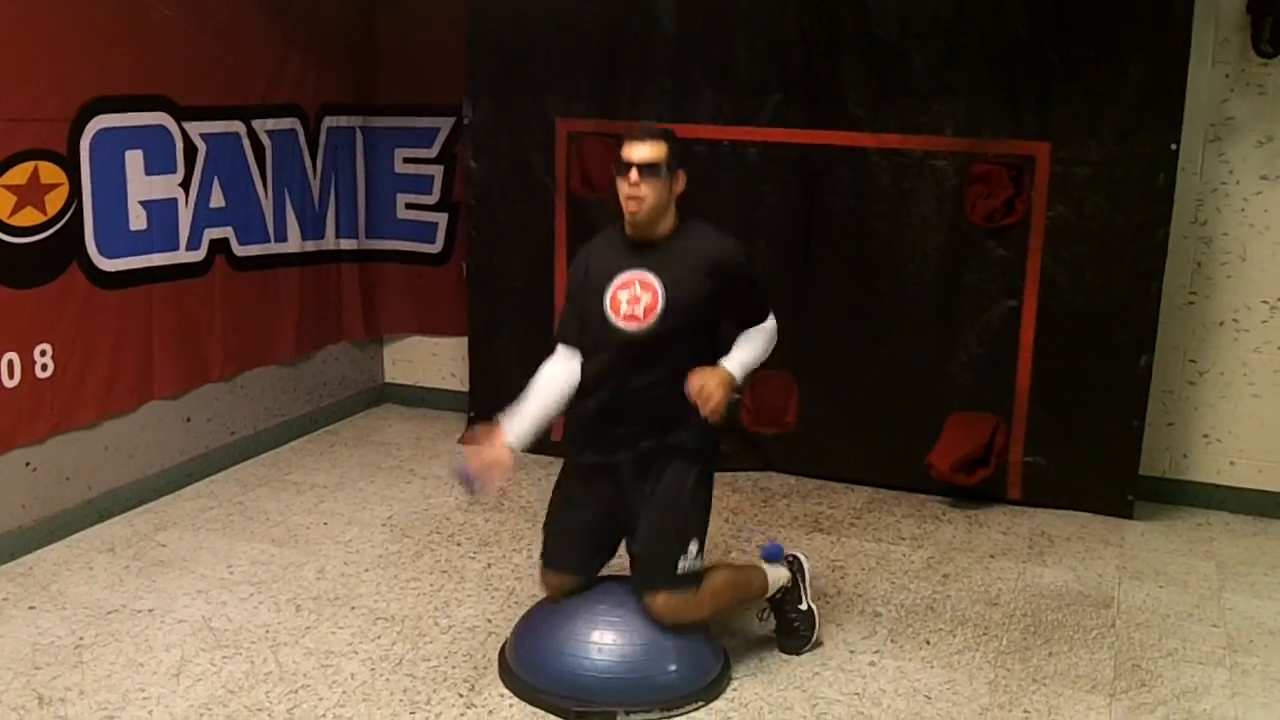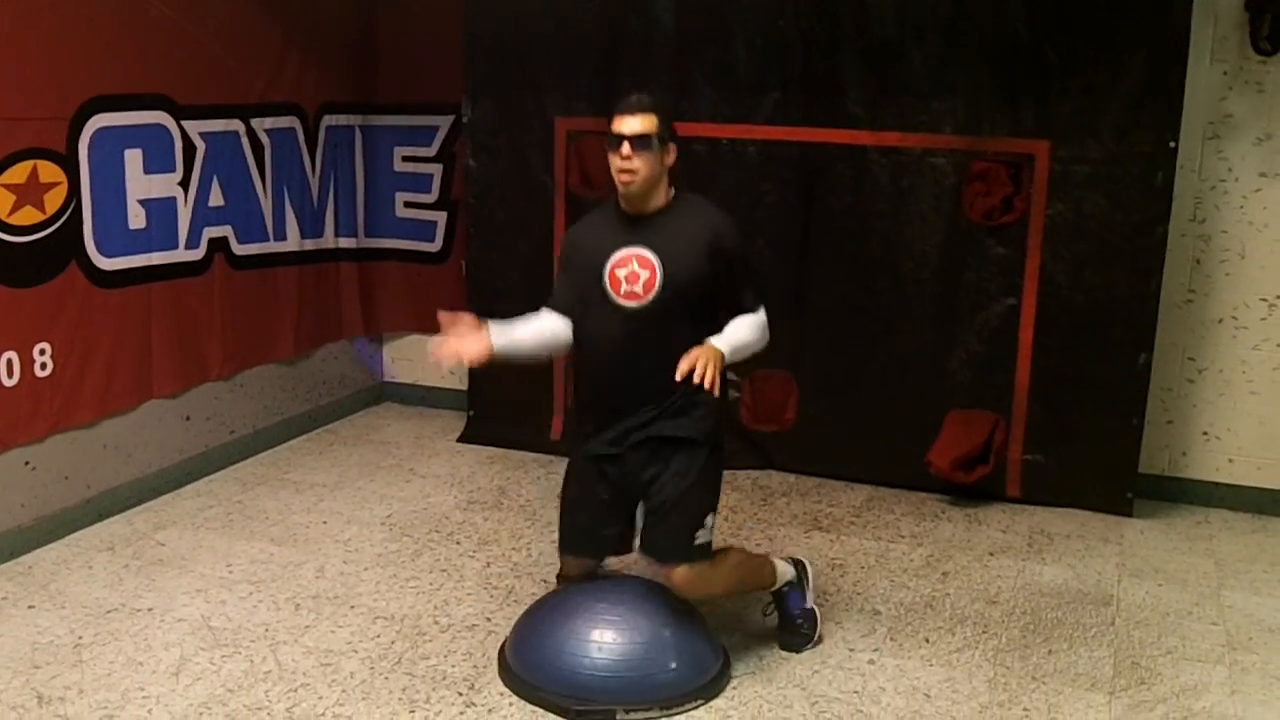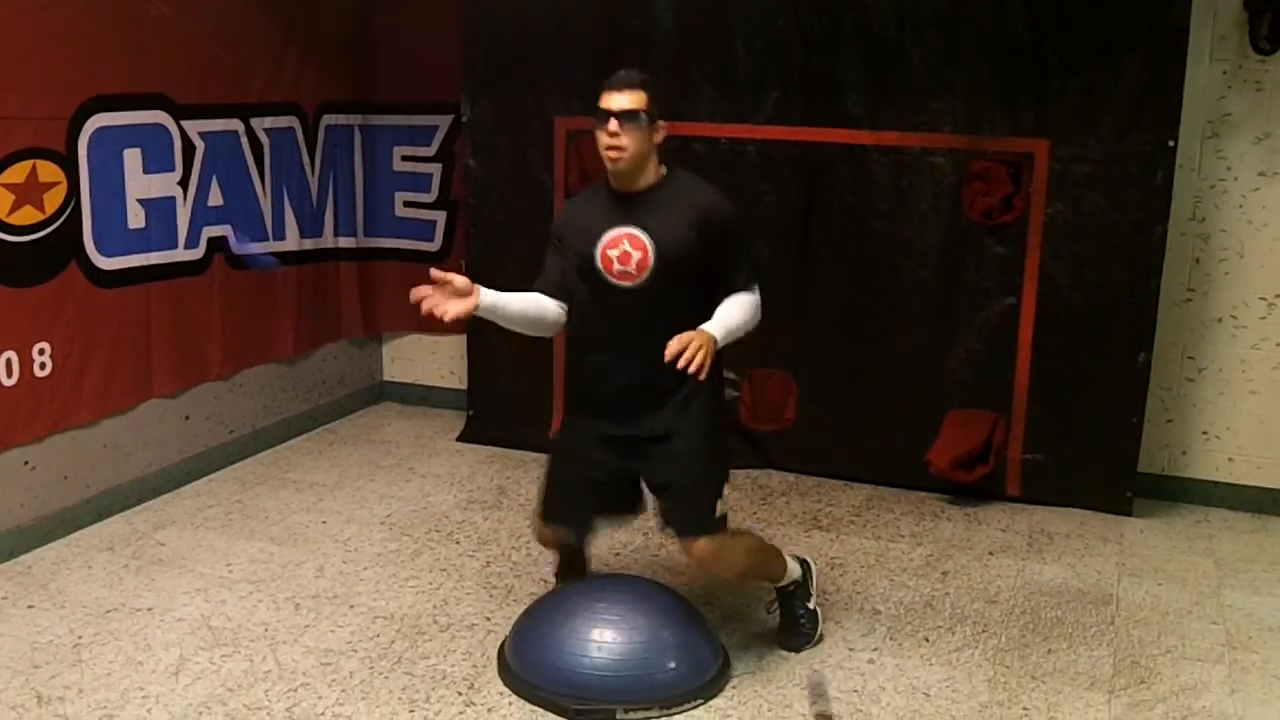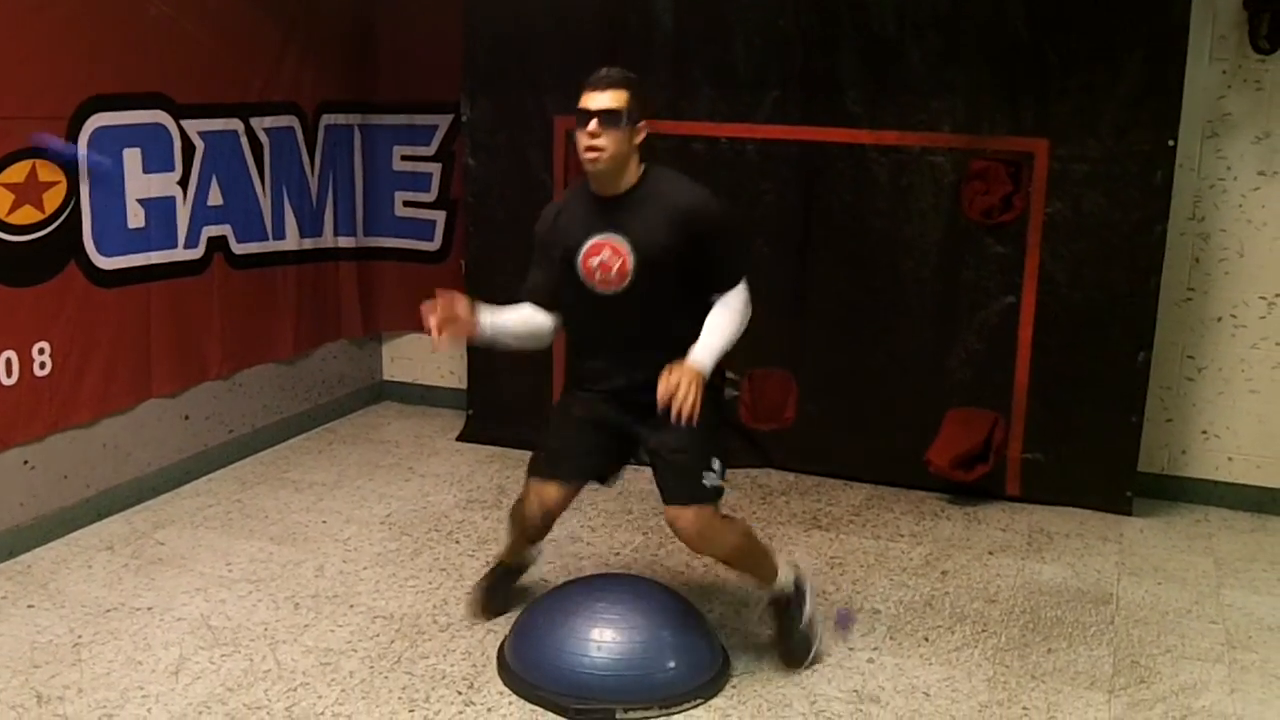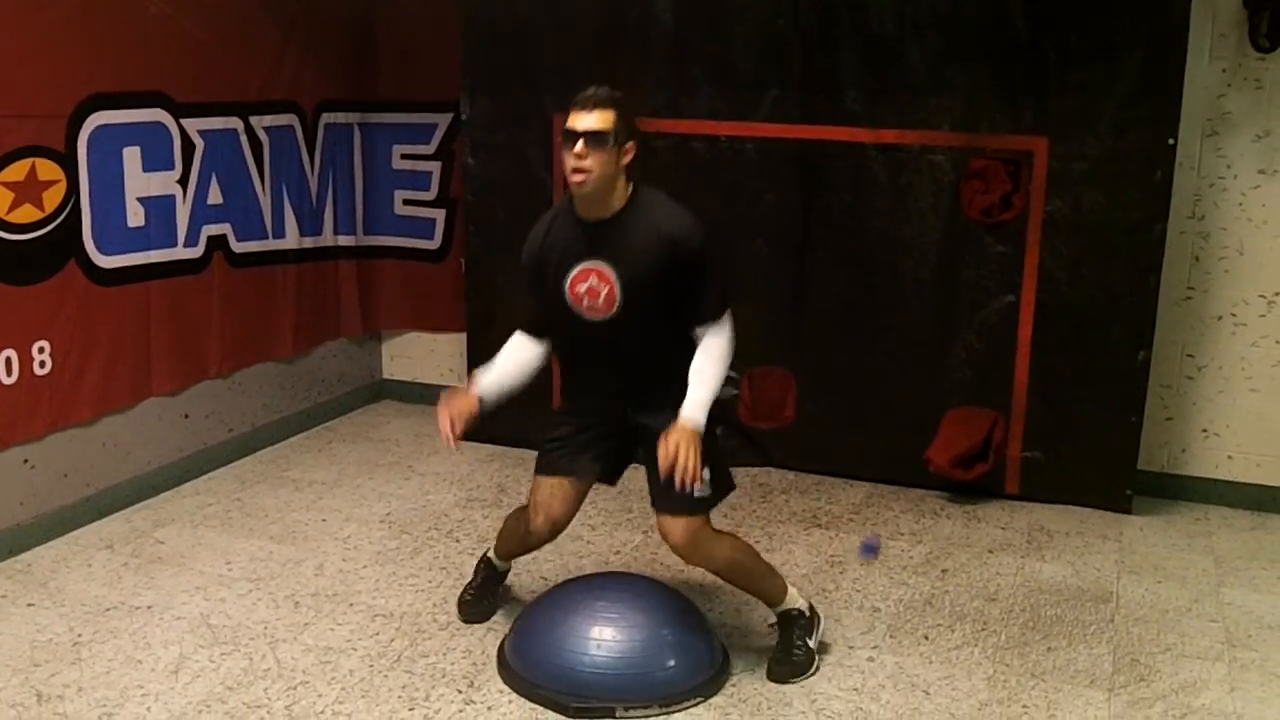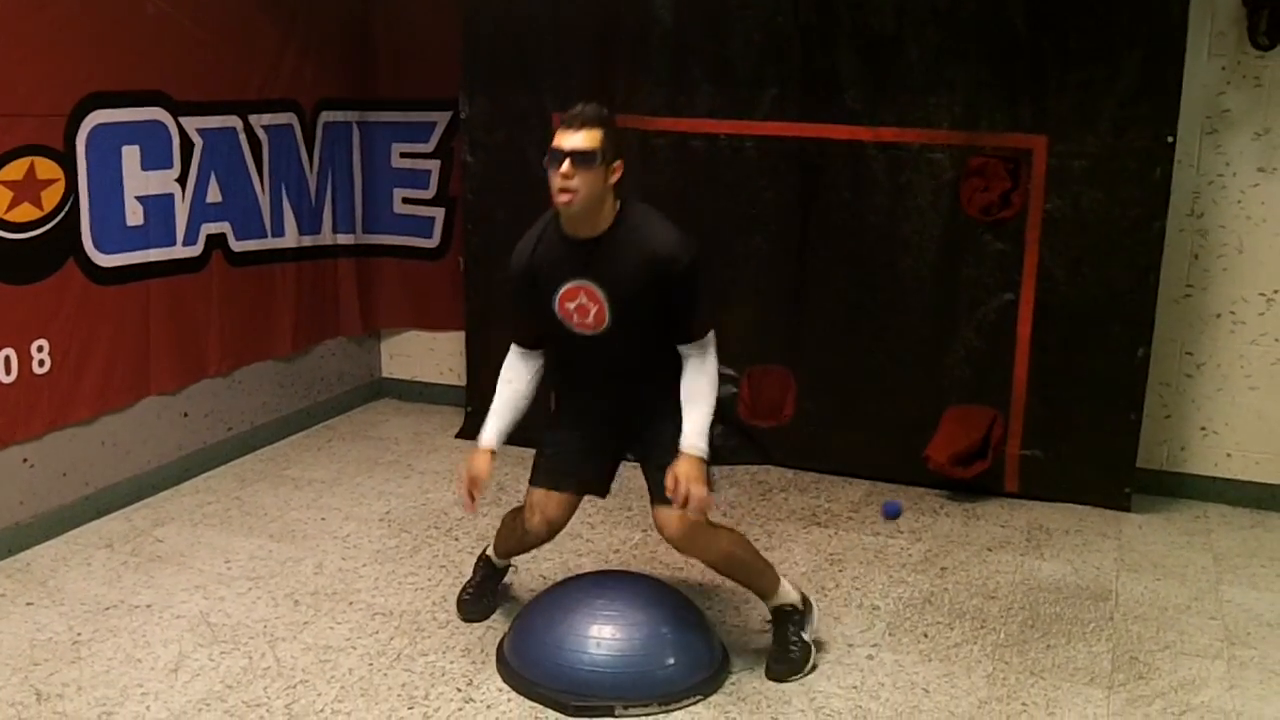
dt=0.1s
person 1, frame 1
left shoulder: (713, 254)
right shoulder: (594, 258)
left elbow: (763, 330)
right elbow: (570, 356)
left wrist: (727, 369)
right wrist: (513, 431)
left hip: (674, 451)
right hip: (594, 450)
left knee: (672, 607)
right knee: (562, 583)
left ankle: (781, 579)
person 1, frame 2
left shoulder: (708, 229)
right shoulder: (586, 235)
left elbow: (754, 323)
right elbow: (558, 325)
left wrist: (717, 347)
right wrist: (493, 339)
left hip: (679, 431)
right hip: (601, 432)
left knee: (689, 578)
right knee: (576, 567)
left ankle: (785, 577)
right ankle: (601, 558)
person 1, frame 3
left shoulder: (702, 206)
right shoulder: (577, 215)
left elbow: (746, 300)
right elbow: (551, 310)
left wrist: (708, 333)
right wrist: (480, 300)
left hip: (676, 401)
right hip: (597, 400)
left knee: (706, 552)
right knee: (556, 530)
left ankle: (792, 574)
right ankle: (573, 557)
person 1, frame 4
left shoulder: (685, 206)
right shoulder: (561, 218)
left elbow: (735, 297)
right elbow: (543, 317)
left wrist: (698, 364)
right wrist: (480, 323)
left hip: (670, 392)
right hip: (593, 388)
left knee: (694, 524)
right knee: (538, 504)
left ankle: (787, 590)
right ankle: (513, 561)
person 1, frame 5
left shoulder: (670, 231)
right shoulder: (546, 240)
left elbow: (716, 331)
right elbow: (532, 340)
left wrist: (692, 419)
right wrist: (478, 392)
left hip: (666, 400)
right hip: (589, 397)
left knee: (685, 536)
right knee: (543, 516)
left ankle: (795, 611)
right ankle: (495, 563)
person 1, frame 6
left shoulder: (658, 248)
right shoulder: (534, 253)
left elbow: (698, 353)
right elbow: (527, 353)
left wrist: (692, 451)
right wrist: (487, 442)
left hip: (662, 401)
right hip: (583, 400)
left knee: (680, 526)
right knee: (540, 518)
left ankle: (790, 606)
right ankle: (493, 562)
